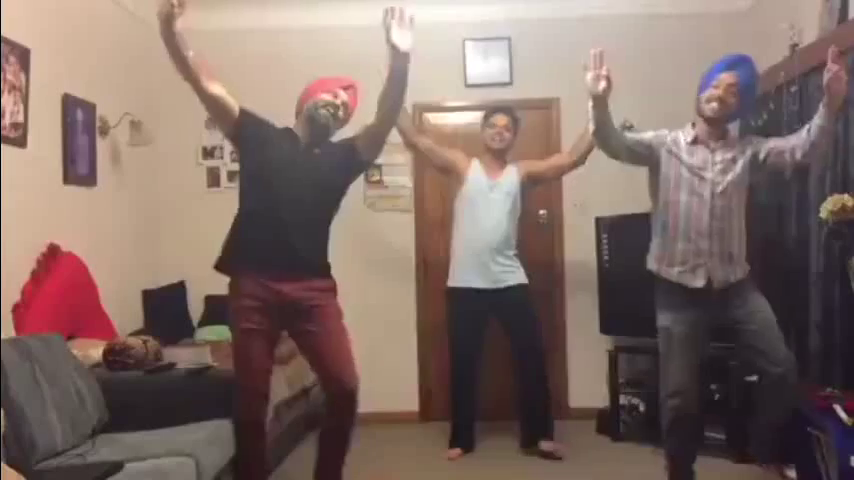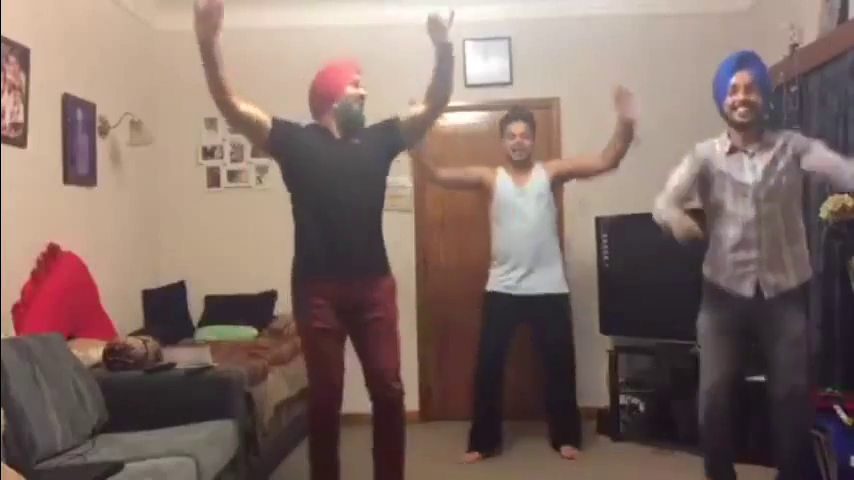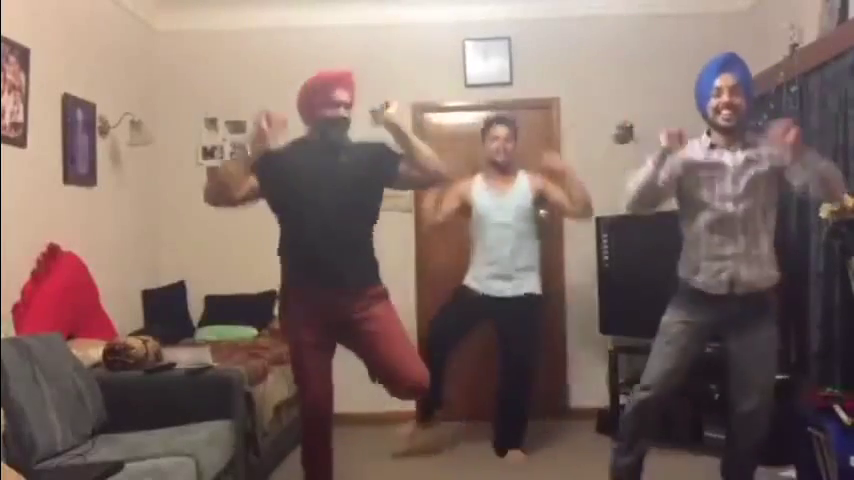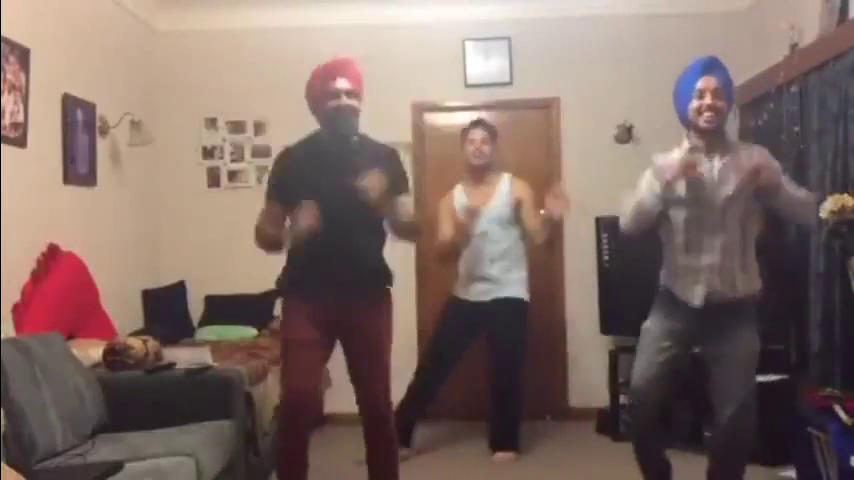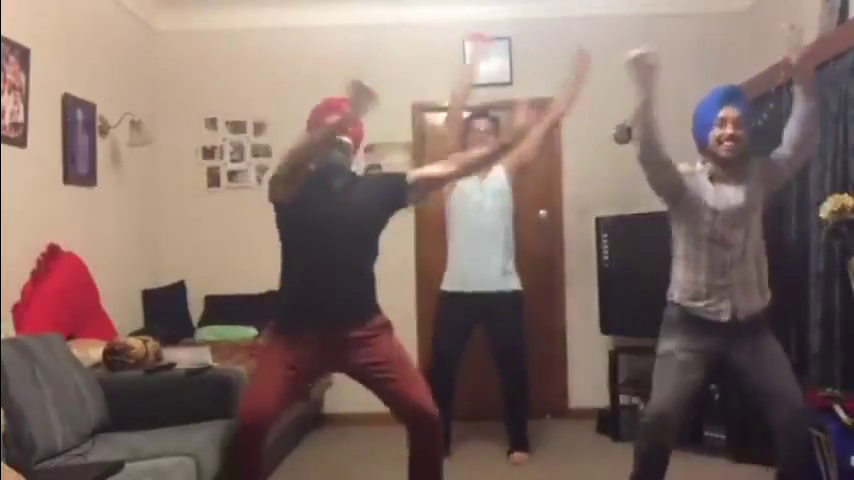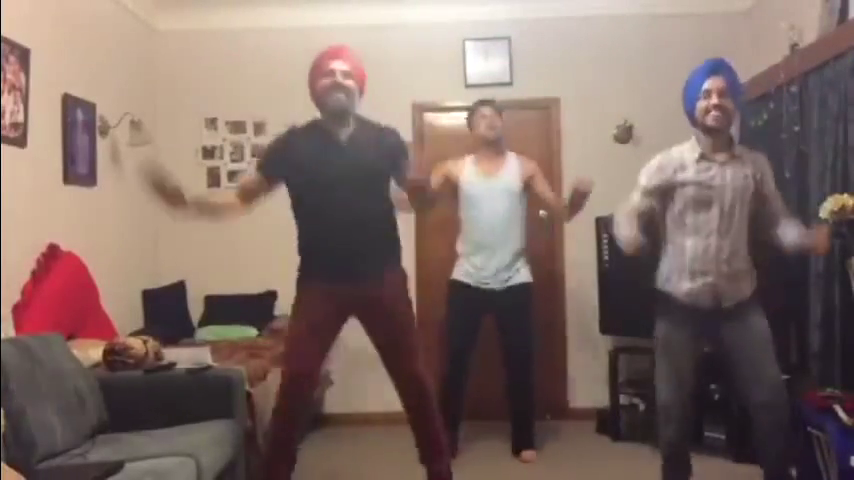
dt=0.7s
person 1, frame 1
left shoulder: (342, 158)
right shoulder: (259, 138)
left elbow: (385, 121)
right elbow: (206, 86)
left wrist: (398, 60)
left hip: (312, 288)
right hip: (254, 286)
left knee: (343, 387)
right knee: (252, 397)
person 1, frame 2
left shoulder: (379, 140)
right shoulder: (295, 142)
left elbow: (433, 107)
right elbow: (231, 106)
left wrist: (443, 49)
right wrist: (208, 39)
left hip: (373, 285)
right hip: (317, 287)
left knee: (388, 391)
right knee: (325, 396)
person 1, frame 3
left shoulder: (371, 156)
right shoulder: (280, 162)
left elbow: (436, 174)
right elbow: (218, 193)
left wrist: (400, 130)
right wrist: (255, 151)
left hip: (363, 296)
right hip: (304, 301)
left knee: (414, 381)
right knee: (315, 410)
person 1, frame 4
left shoulder: (382, 157)
right shoulder: (292, 160)
left elbow: (410, 229)
right elbow: (264, 235)
left wrist: (382, 202)
right wrist: (289, 233)
left hip: (368, 296)
right hip: (306, 298)
left knee: (377, 406)
right knee: (296, 404)
person 1, frame 5
left shoulder: (378, 187)
right shoulder: (290, 185)
left elbow: (451, 169)
right elbow: (290, 170)
left wrist: (510, 144)
right wrist: (324, 132)
left hip: (363, 328)
right hip: (297, 331)
left knee: (424, 417)
right knee: (251, 422)
person 1, frame 6
left shoulder: (385, 140)
right shoulder: (291, 145)
right elbow: (241, 198)
right wrist: (187, 200)
left hip: (382, 279)
right hip: (319, 284)
left knee: (413, 380)
right knee: (294, 388)
person 2, frame 1
left shoulder: (749, 152)
right shoulder: (664, 146)
left elbow: (803, 148)
right elbow: (615, 145)
left wrist: (831, 102)
right wrist: (599, 103)
left hip: (734, 284)
right hip: (679, 287)
left knee: (782, 374)
right knee: (679, 394)
person 2, frame 2
left shoulder: (793, 147)
right shoulder: (705, 156)
right elbow: (666, 202)
right wrist: (675, 217)
left hip: (782, 292)
right hip: (724, 291)
left knee: (792, 394)
right knee: (715, 396)
person 2, frame 3
left shoulder: (772, 153)
right shoulder: (683, 158)
left elbow: (833, 189)
right elbow: (634, 202)
left wrist: (800, 154)
right wrist: (660, 160)
left hip: (753, 300)
right hip: (696, 295)
left knee: (753, 409)
right knee: (652, 389)
person 2, frame 4
left shoulder: (754, 160)
right shoulder: (666, 164)
left elbow: (807, 212)
right elbow: (630, 223)
left wrist: (774, 184)
right wrist: (669, 181)
left hip: (734, 306)
right hip: (676, 302)
left knee: (736, 413)
right knee: (643, 391)
person 2, frame 5
left shoulder: (757, 179)
right shoulder: (678, 184)
left elbow: (798, 147)
right elbow: (649, 153)
left wrist: (804, 81)
right wrist: (646, 93)
left hip: (750, 322)
right hip: (691, 320)
left knee: (793, 414)
right knee: (662, 415)
person 2, frame 6
left shoulder: (756, 165)
right shoulder: (667, 165)
left elbow: (777, 222)
right elbow: (630, 214)
left wrist: (805, 238)
right wrist: (628, 234)
left hip: (739, 303)
right hip: (682, 305)
left knee: (770, 400)
right knee: (673, 411)
person 3, frame 1
left shoulder: (523, 171)
right shoulder: (460, 165)
left elbow: (573, 158)
right elbow: (415, 140)
left hip: (510, 281)
right hip: (465, 284)
left knee: (532, 355)
right knee: (463, 363)
left ankle: (538, 434)
right ankle: (461, 438)
person 3, frame 2
left shoulder: (552, 172)
right shoulder: (487, 178)
left elbow: (606, 162)
right elbow: (439, 175)
left wrist: (625, 124)
right wrist: (415, 142)
left hip: (549, 289)
right hip: (502, 289)
left knee: (560, 365)
right knee: (488, 366)
left ankle: (565, 436)
right ankle: (484, 441)
person 3, frame 3
left shoulder: (533, 183)
right shoulder: (467, 187)
left elbow: (581, 209)
right elbow: (432, 219)
left wrist: (565, 172)
left hip: (522, 291)
right hip: (478, 286)
left knee: (518, 368)
right knee: (435, 341)
left ankle: (510, 441)
right ankle: (426, 421)
person 3, frame 4
left shoulder: (516, 188)
right shoulder: (451, 198)
left elbow: (540, 238)
right elbow: (445, 251)
left wrist: (552, 219)
right wrist: (463, 226)
left hip: (508, 295)
right hip: (466, 295)
left knee: (506, 371)
right knee: (432, 364)
left ankle: (505, 442)
right ankle: (400, 437)
person 3, frame 5
left shoulder: (507, 170)
left elbow: (548, 125)
right elbow: (454, 120)
left wrist: (577, 77)
right wrist: (470, 73)
left hip: (503, 290)
right hip: (457, 290)
left knee: (514, 371)
right knee: (441, 370)
left ankle: (518, 441)
right ankle: (437, 441)
person 3, frame 6
left shoulder: (524, 166)
right shoulder: (455, 168)
left elbow: (561, 211)
right elbow: (421, 195)
left wrist: (577, 197)
left hip: (514, 281)
right hip: (468, 280)
left knee: (520, 363)
right knee: (454, 361)
left ankle: (524, 440)
right ankle: (446, 439)
